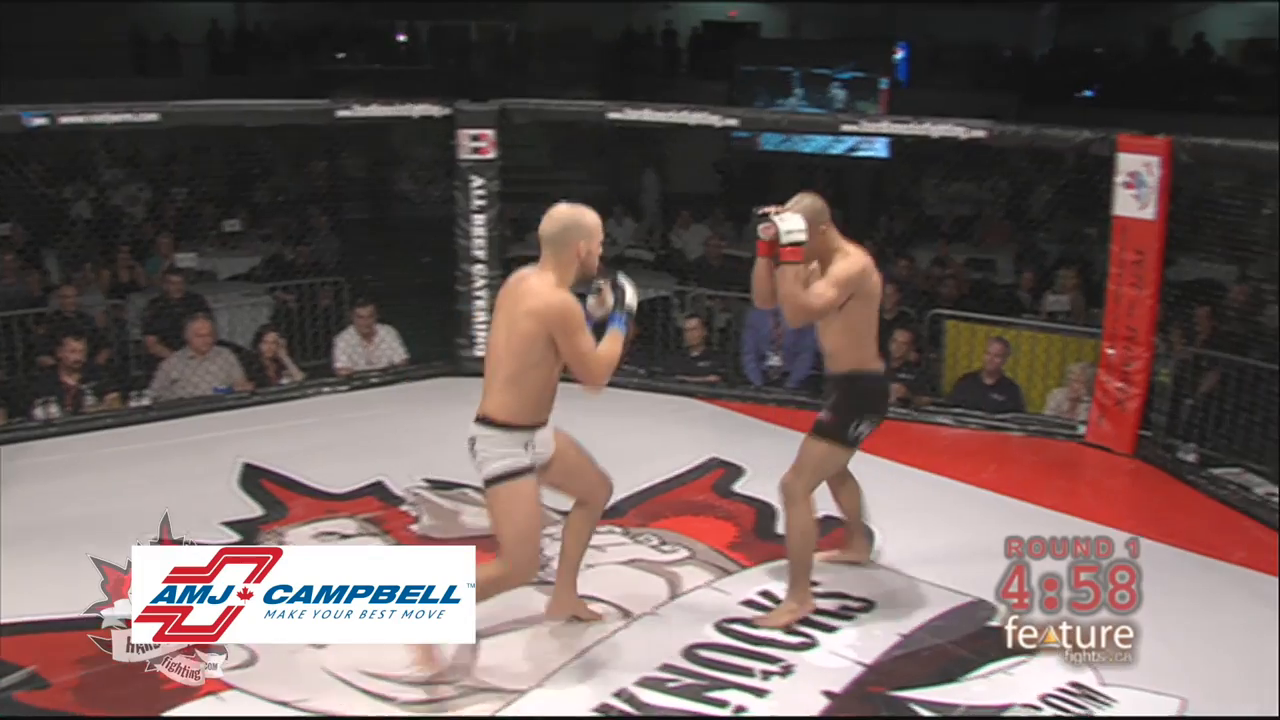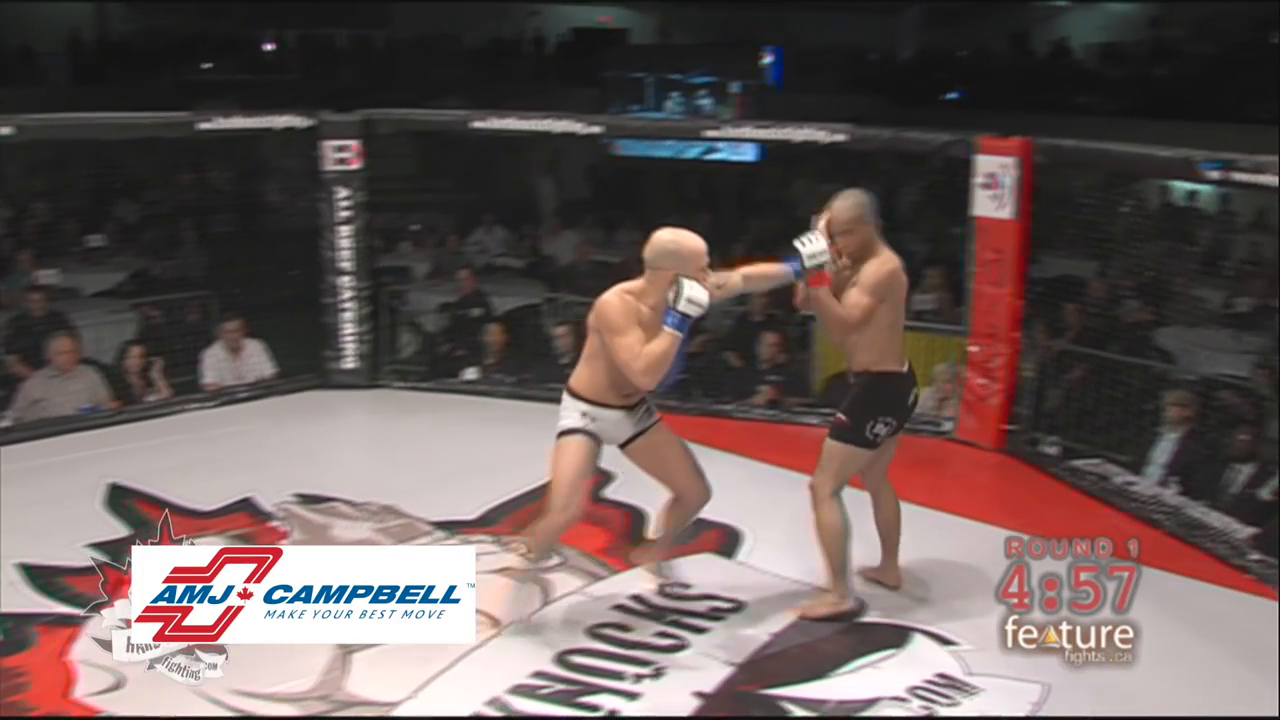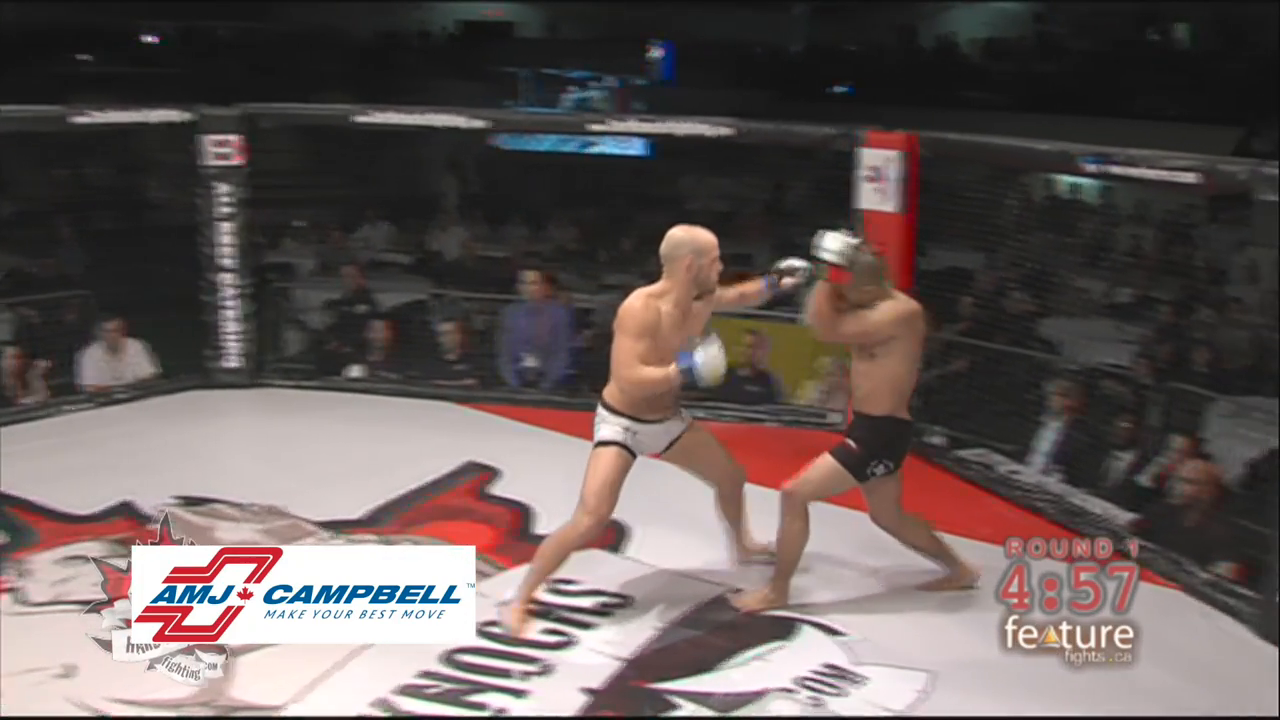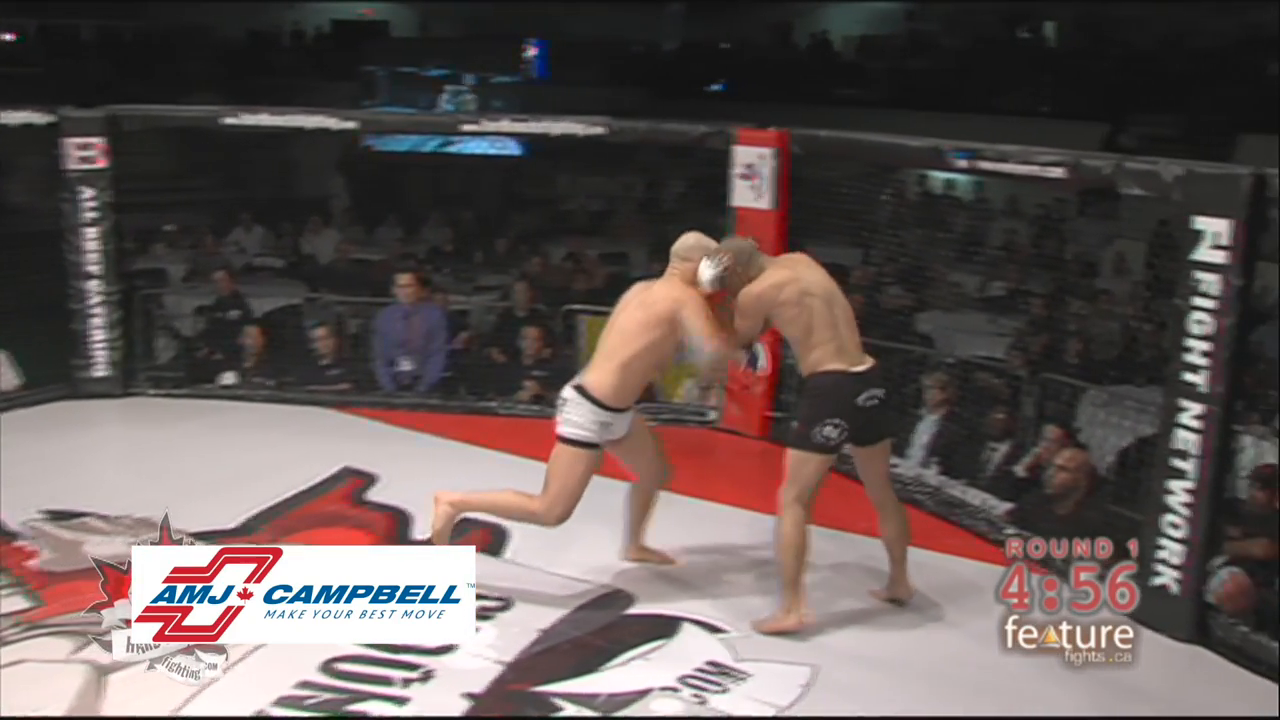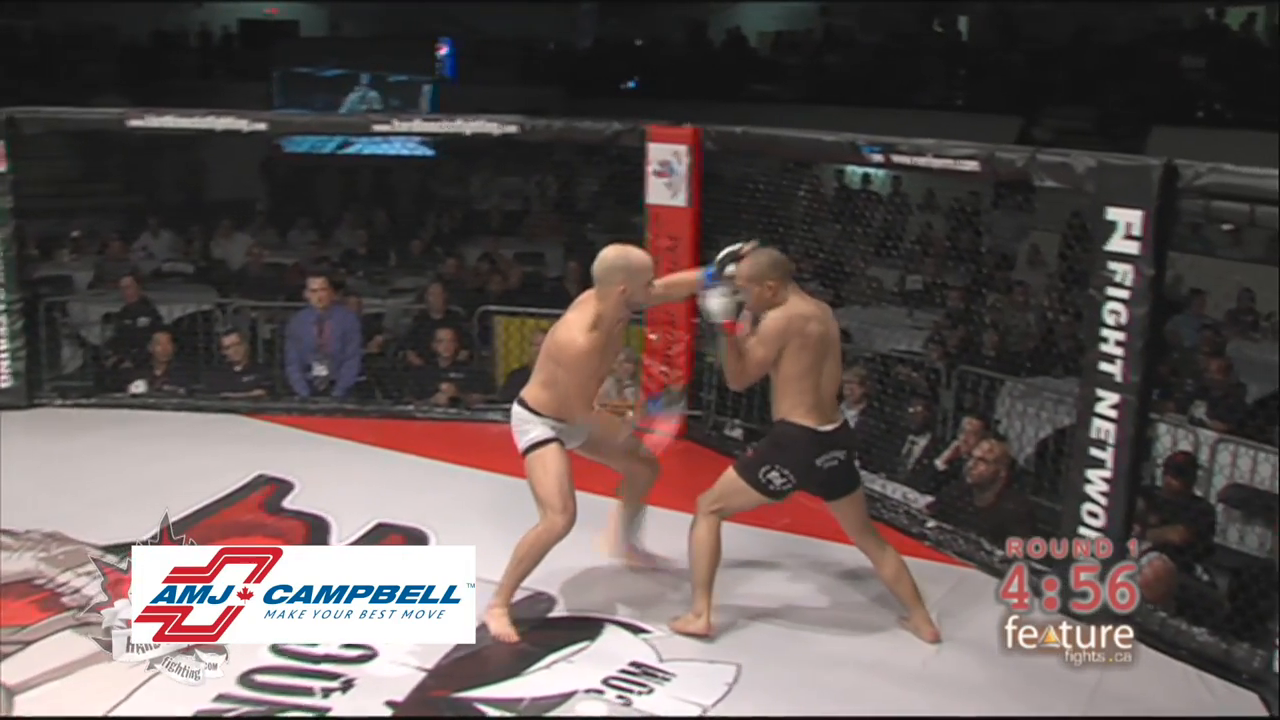
dt=1s
person 1, frame 1
left shoulder: (853, 267)
right shoulder: (820, 265)
left elbow: (794, 313)
right elbow: (763, 298)
left wrist: (791, 253)
right wrist: (766, 247)
left hip: (859, 390)
right hip: (851, 384)
left knee: (794, 486)
right knee: (832, 470)
left ankle: (799, 599)
right ankle: (858, 540)
person 1, frame 2
left shoulder: (882, 269)
right shoulder: (849, 260)
left elbow: (839, 328)
right elbow: (803, 301)
left wrist: (818, 272)
left hip: (879, 389)
right hip: (890, 384)
left knee: (824, 486)
right knee: (874, 480)
left ankle: (840, 594)
right ankle: (889, 568)
person 1, frame 3
left shoulder: (902, 313)
right shoulder: (871, 305)
left elbow: (827, 331)
right elbow: (817, 320)
left wrist: (832, 271)
right wrist: (836, 269)
left hip: (881, 432)
right hip: (873, 427)
left knee: (794, 494)
right knee: (889, 515)
left ankle: (777, 589)
right ankle: (960, 571)
person 1, frame 4
left shoulder: (755, 293)
right shoulder: (800, 262)
left elbow: (737, 338)
left wrist: (715, 293)
right wrist: (724, 288)
left hip: (829, 389)
right hip: (869, 381)
left knee: (793, 502)
right knee: (882, 492)
left ankle: (791, 610)
right ankle: (899, 584)
person 1, frame 5
left shoulder: (781, 320)
right shoulder: (822, 312)
left elbow: (739, 380)
left wrist: (726, 324)
right wrist: (745, 315)
left hip: (793, 443)
right hip: (834, 441)
left knee: (707, 509)
right knee: (869, 539)
left ankle: (700, 615)
right ankle: (922, 621)
person 2, frame 1
left shoulder: (523, 280)
right shoulder: (556, 305)
right elbow: (595, 376)
left wrist: (594, 313)
right wrist: (619, 321)
left hip: (531, 432)
right hip: (504, 442)
left knee: (597, 490)
right knee: (519, 566)
left ankle: (565, 599)
person 2, frame 2
left shoulder: (679, 292)
right shoulder: (615, 305)
left elbow: (743, 278)
right elbow: (645, 375)
left wrist: (798, 267)
right wrist: (679, 320)
left hip: (633, 412)
right hip: (584, 411)
left knee: (695, 492)
right knee: (563, 515)
left ankle: (653, 552)
right ankle: (522, 578)
person 2, frame 3
left shoulder: (703, 300)
right shoulder: (640, 308)
left elbow: (740, 294)
right elbow: (627, 379)
left wrist: (777, 278)
right wrist: (688, 368)
left hip: (669, 419)
right hip: (622, 422)
left knee: (731, 478)
right knee: (589, 520)
left ankle: (742, 546)
right ankle: (520, 600)
person 2, frame 4
left shoulder: (643, 290)
right shoulder: (686, 297)
right elbow: (713, 349)
left hip: (615, 409)
right hip: (590, 412)
left knee: (655, 474)
right knee: (551, 511)
left ankle: (634, 546)
right ankle: (453, 503)
person 2, frame 5
left shoulder: (612, 299)
right shoulder: (581, 341)
left elbow: (668, 288)
right elbow: (582, 413)
left wrist: (714, 273)
left hip: (574, 414)
right hip: (539, 422)
left knee: (642, 465)
right knee: (559, 519)
left ankle: (623, 543)
right ankle: (498, 605)
